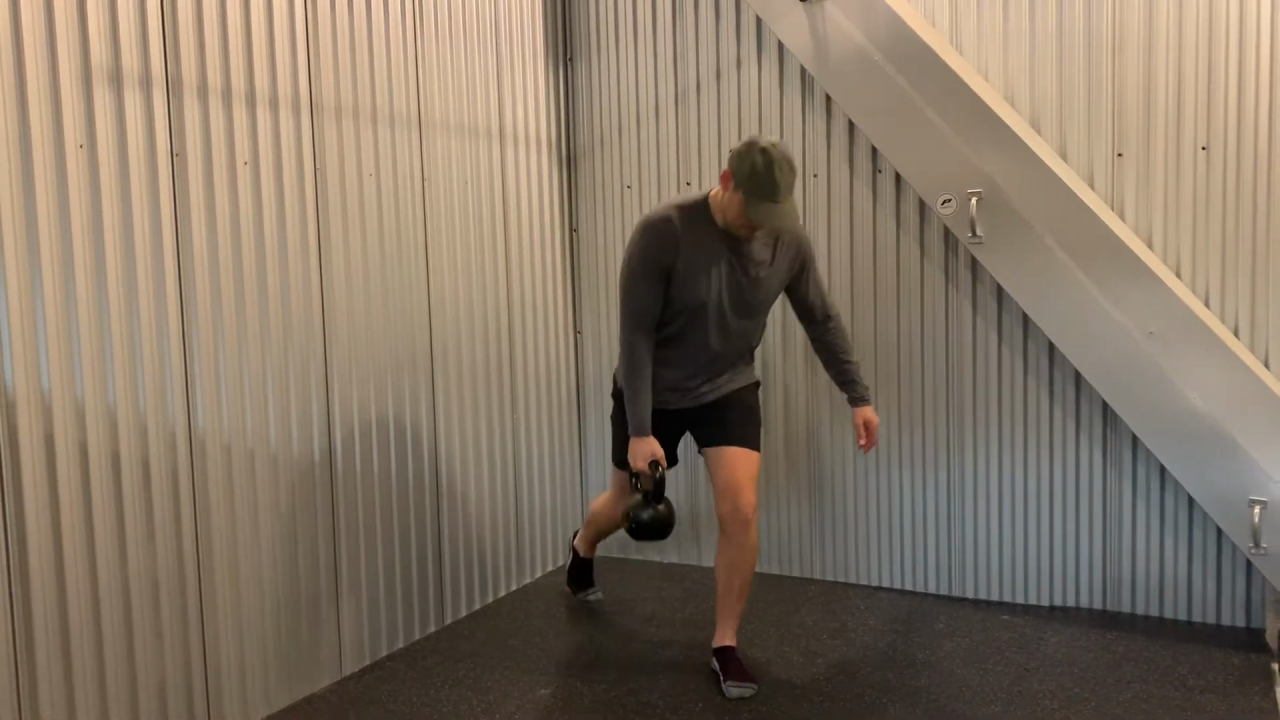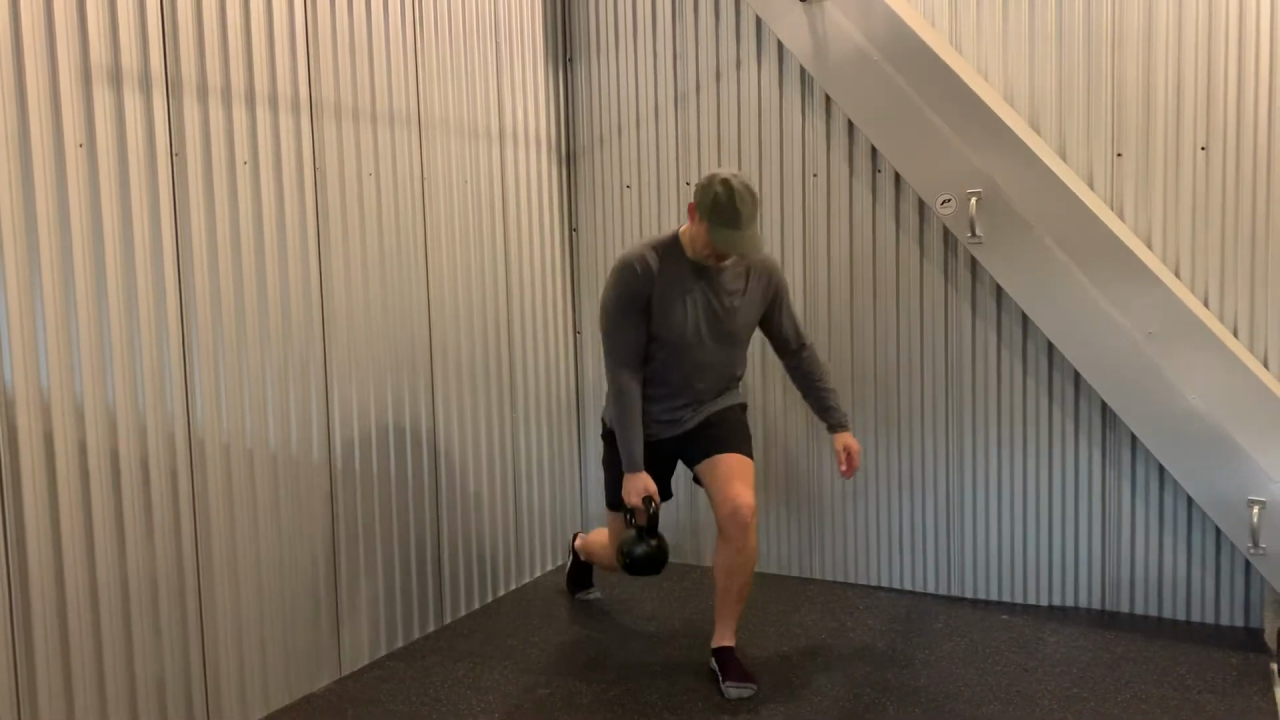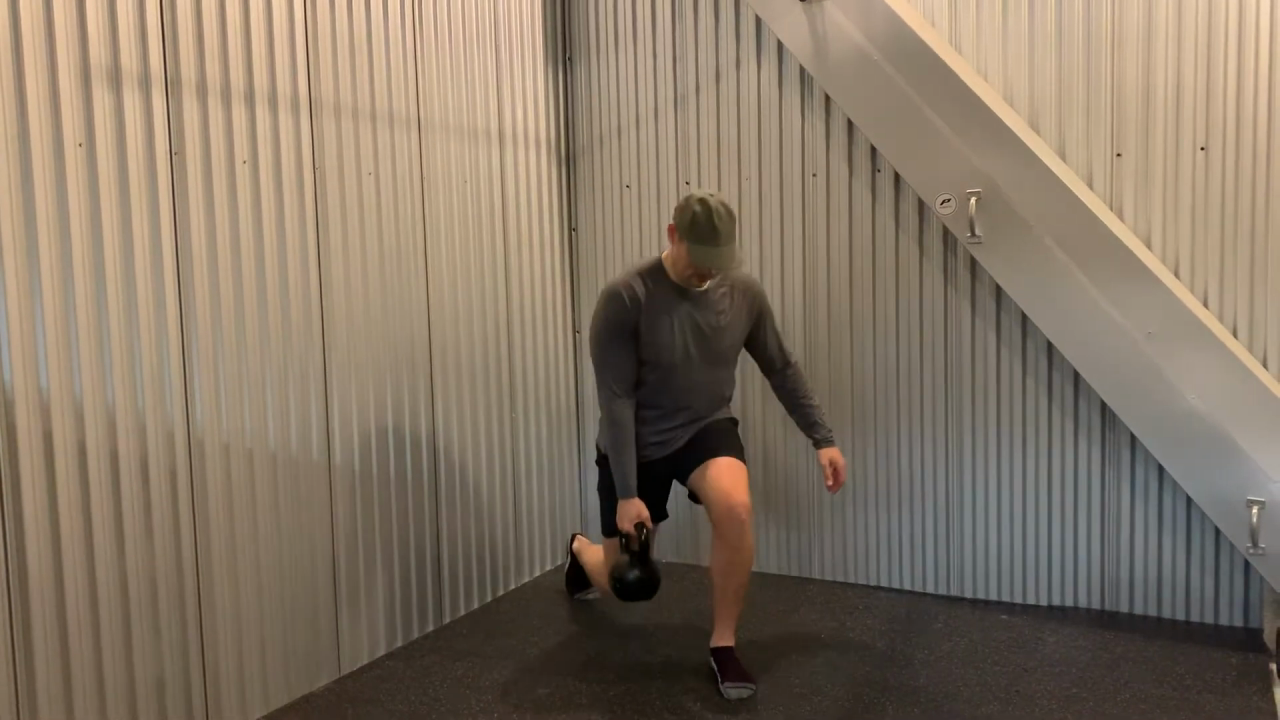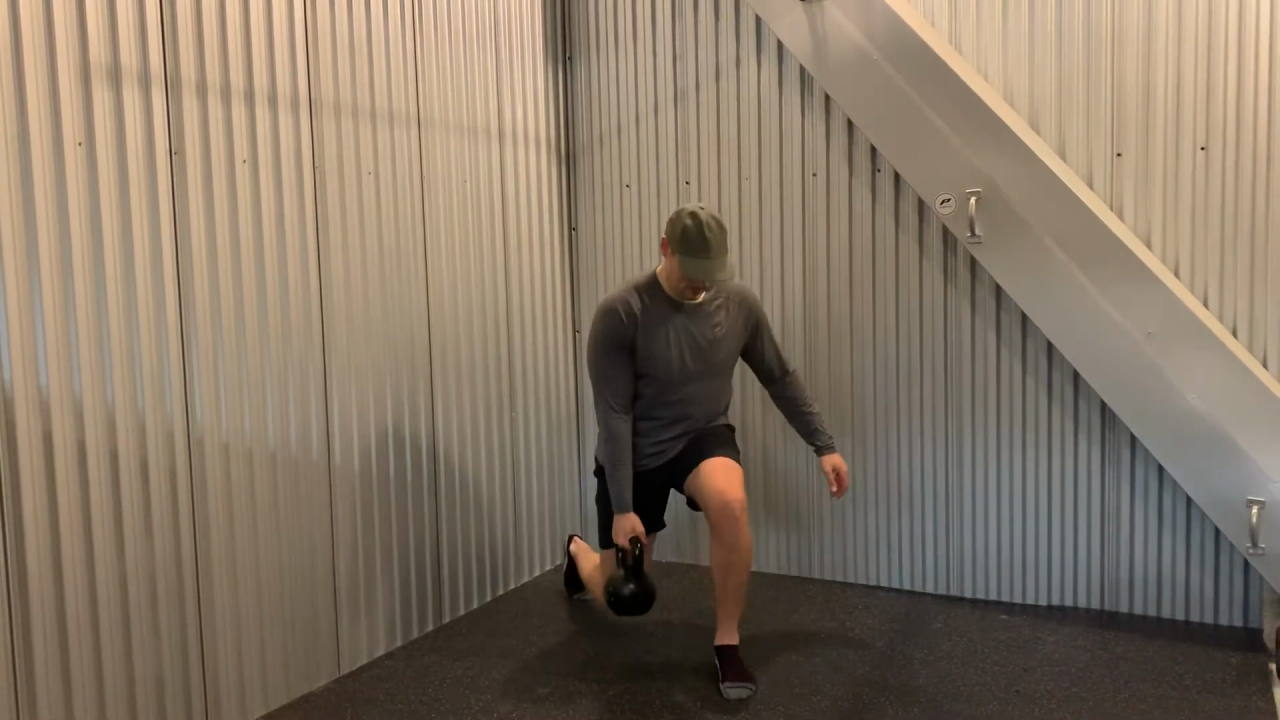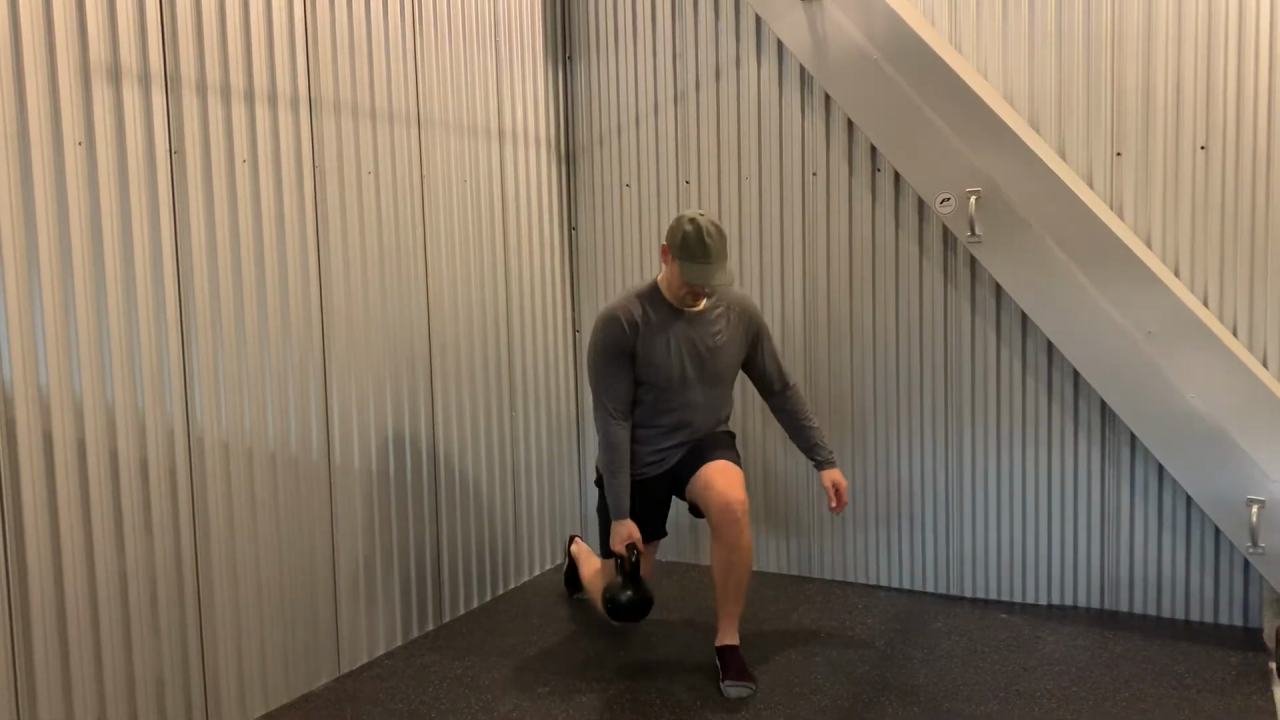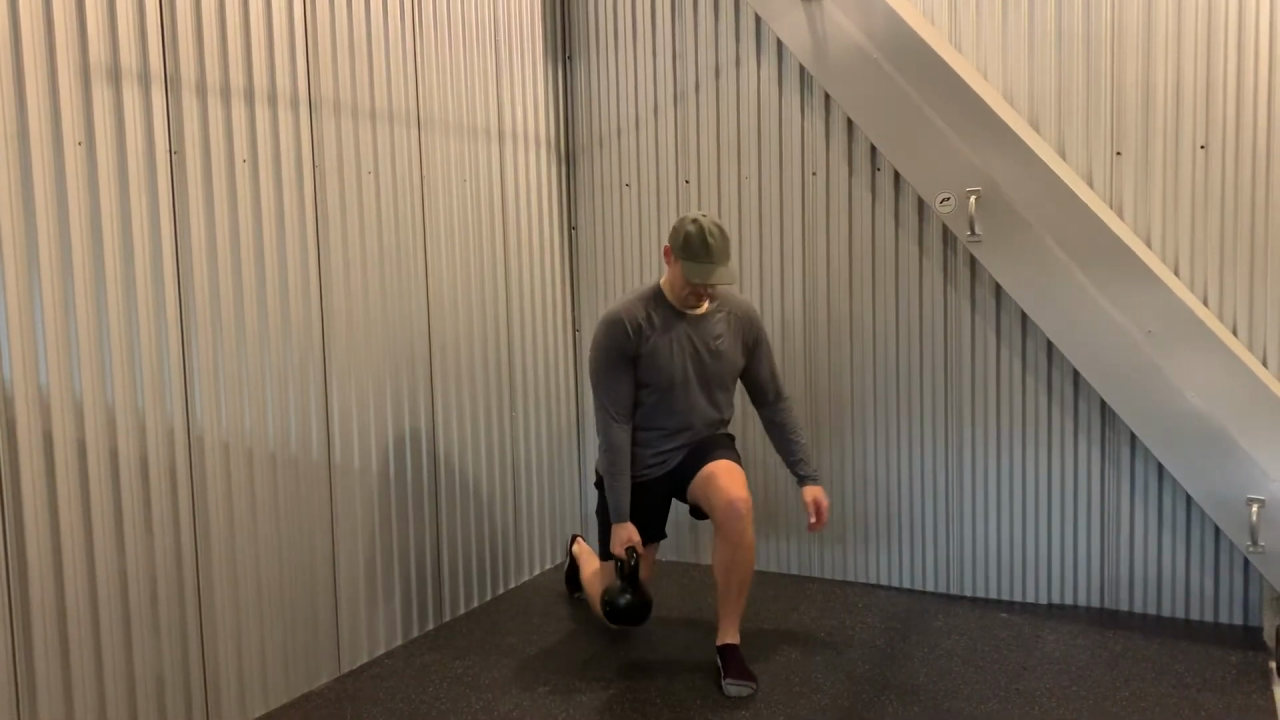
dt=0.2s
person 1, frame 1
left shoulder: (789, 241)
right shoulder: (663, 231)
left elbow: (821, 321)
right elbow: (636, 336)
left wrist: (858, 396)
right wrist: (640, 430)
left hip: (729, 388)
right hip: (656, 391)
left knee: (741, 511)
right knee: (629, 502)
left ankle: (725, 644)
right ankle: (582, 546)
person 1, frame 2
left shoulder: (761, 272)
right shoulder: (638, 271)
left elbow: (796, 351)
right elbow: (623, 375)
left wrist: (836, 423)
right wrist: (632, 467)
left hip: (715, 413)
right hip: (645, 423)
left knee: (741, 513)
right knee: (626, 548)
left ankle: (724, 645)
right ankle: (583, 547)
person 1, frame 3
left shoulder: (744, 293)
right shoulder: (624, 298)
left elbow: (781, 369)
right elbow: (615, 401)
left wrist: (822, 439)
right wrist: (626, 493)
left hip: (706, 429)
right hip: (638, 443)
left knee: (736, 509)
left ankle: (724, 644)
right ankle: (581, 549)
person 1, frame 4
left shoulder: (738, 304)
right shoulder: (620, 313)
left elbow: (779, 378)
right elbow: (612, 414)
left wrist: (824, 445)
right wrist: (622, 507)
left hip: (702, 437)
right hip: (637, 453)
left knee: (730, 504)
left ankle: (727, 643)
right ankle: (579, 551)
person 1, frame 5
left shoulder: (740, 313)
right shoulder: (621, 321)
left elbow: (780, 391)
right elbow: (612, 421)
left wrist: (824, 461)
right wrist: (619, 515)
left hip: (702, 445)
right hip: (637, 463)
left knee: (732, 505)
left ankle: (728, 643)
right ankle: (581, 551)
person 1, frame 6
left shoulder: (740, 318)
right shoulder: (623, 324)
left elbow: (773, 403)
right elbow: (613, 424)
left wrist: (807, 478)
right wrist: (621, 519)
left hip: (701, 448)
right hip: (636, 465)
left knee: (736, 504)
left ankle: (728, 643)
right ankle: (582, 552)
